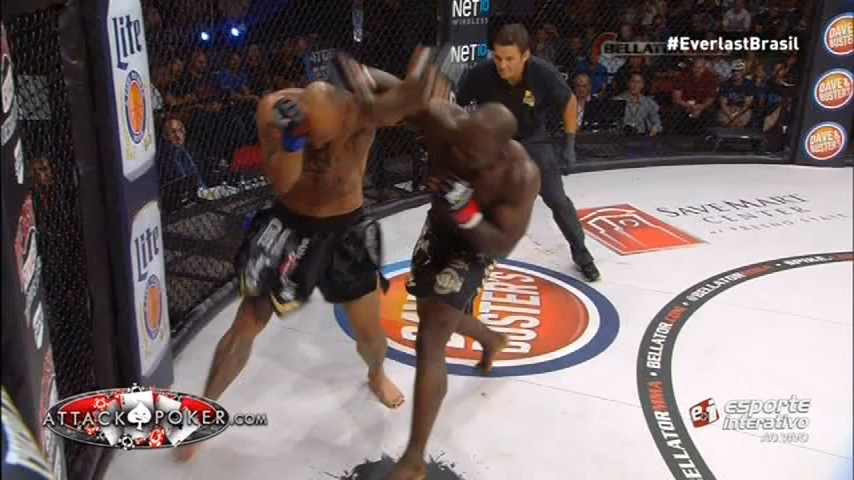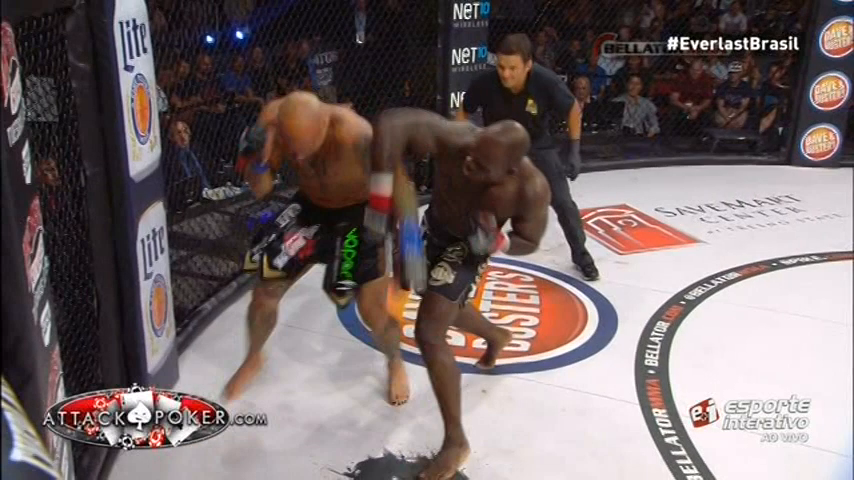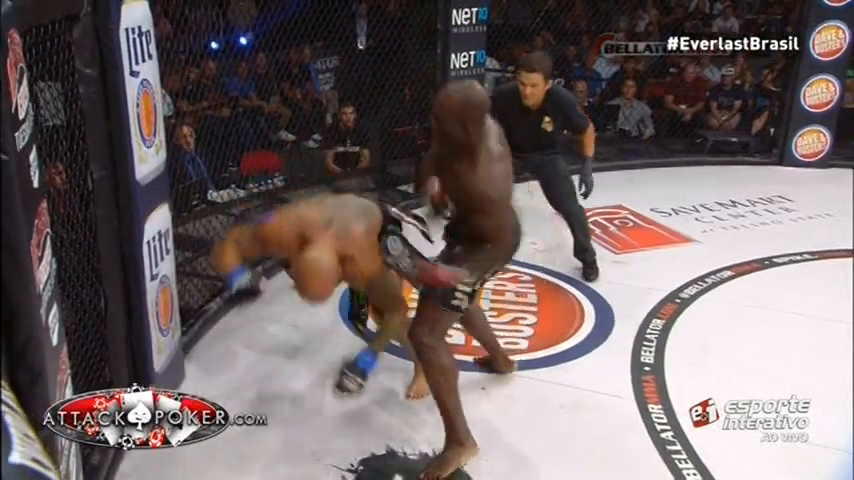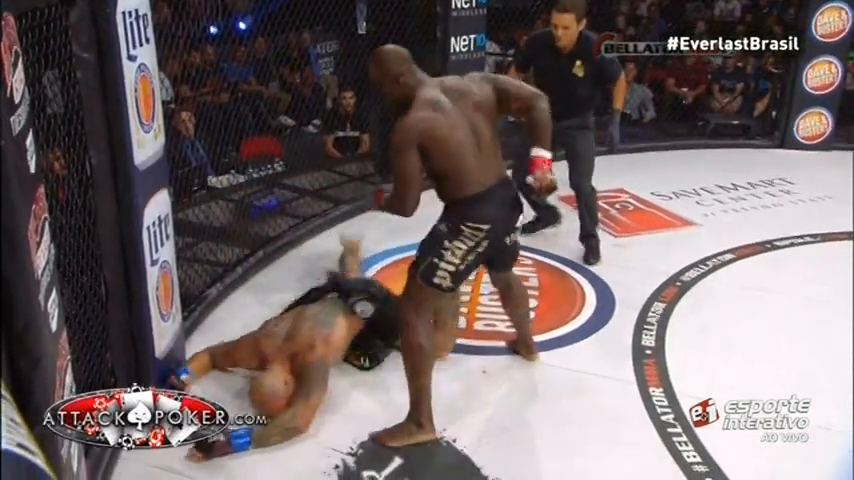
dt=1s
person 1, frame 1
left shoulder: (521, 176)
right shoulder: (444, 121)
left elbow: (502, 246)
left wrist: (467, 213)
left hip: (475, 245)
right hip: (437, 227)
left knee: (429, 343)
right knee: (432, 310)
right ankle: (491, 339)
person 1, frame 2
left shoulder: (531, 188)
right shoulder: (457, 140)
left elbow: (529, 243)
right elbow: (395, 122)
left wrist: (496, 241)
left hip: (468, 246)
right hip: (434, 225)
left knee: (430, 334)
right knee: (441, 310)
left ankle: (456, 442)
right ankle: (496, 336)
person 1, frame 3
left shoulder: (485, 178)
right shoulder: (472, 123)
left elbow: (504, 242)
right elbow: (435, 159)
left wrist: (459, 273)
right wrist: (433, 185)
left hip: (478, 245)
right hip: (467, 227)
left knee: (426, 334)
right knee: (454, 300)
left ankle: (459, 441)
right ankle: (499, 357)
person 1, frame 4
left shoulder: (409, 128)
right shoulder: (479, 84)
left elbow: (405, 205)
right elbow: (537, 100)
left wrist: (381, 199)
right wrist: (540, 160)
left hip: (468, 217)
right hip: (506, 200)
left knee: (413, 311)
right knee: (504, 276)
left ankle: (420, 421)
right ankle: (526, 342)
person 2, frame 1
left shoulder: (359, 110)
right shoulder: (274, 107)
left elbow: (404, 101)
right elbow: (281, 182)
left wrist: (416, 87)
right wrist: (293, 136)
left hip: (347, 229)
right hip: (289, 226)
left knee: (369, 332)
right knee: (245, 327)
left ankle: (377, 375)
person 2, frame 2
left shoulder: (350, 133)
right shoulder: (273, 118)
right elbow: (260, 190)
right wrist: (258, 161)
left hip: (359, 215)
right hip: (309, 209)
left knee: (373, 314)
right knee: (263, 295)
left ankle: (396, 365)
right ankle: (253, 358)
person 2, frame 3
left shoulder: (362, 264)
right shoulder: (282, 230)
left elbow: (396, 308)
right elbow: (224, 251)
left wrist: (369, 357)
right wrist: (235, 279)
left hip: (379, 226)
left knee: (386, 314)
left ankle: (424, 367)
person 2, frame 4
left shoulder: (314, 355)
right shoulder: (259, 346)
left elbow: (298, 423)
right elbow: (210, 354)
left wrist: (237, 441)
right wrist: (183, 375)
left hip: (362, 307)
right hip: (333, 300)
right ankle: (351, 252)
person 3, frame 1
left shoulder: (543, 73)
right shoulder: (480, 74)
left elbow: (569, 102)
right elbow: (454, 105)
left wrist: (570, 144)
left hip: (532, 139)
left knee: (557, 199)
left ankle: (581, 253)
person 3, frame 2
left shoulder: (546, 81)
right shoulder: (485, 82)
left elbow: (573, 109)
right elbow: (464, 112)
left wrist: (574, 150)
left hip: (537, 145)
left knee: (562, 202)
left ankle: (581, 255)
person 3, frame 3
left shoulder: (562, 99)
right shoulder: (503, 96)
left elbow: (587, 129)
left wrist: (587, 167)
left hip: (547, 155)
right hip: (508, 153)
left knee: (571, 208)
left ankle: (587, 257)
person 3, frame 4
left shoulder: (595, 49)
right shoulder: (537, 42)
left elbow: (618, 80)
right elbow: (516, 72)
left wrist: (615, 120)
left hip: (577, 124)
left knee: (581, 184)
right knee: (521, 175)
left ankle: (590, 239)
right ankle: (547, 214)
